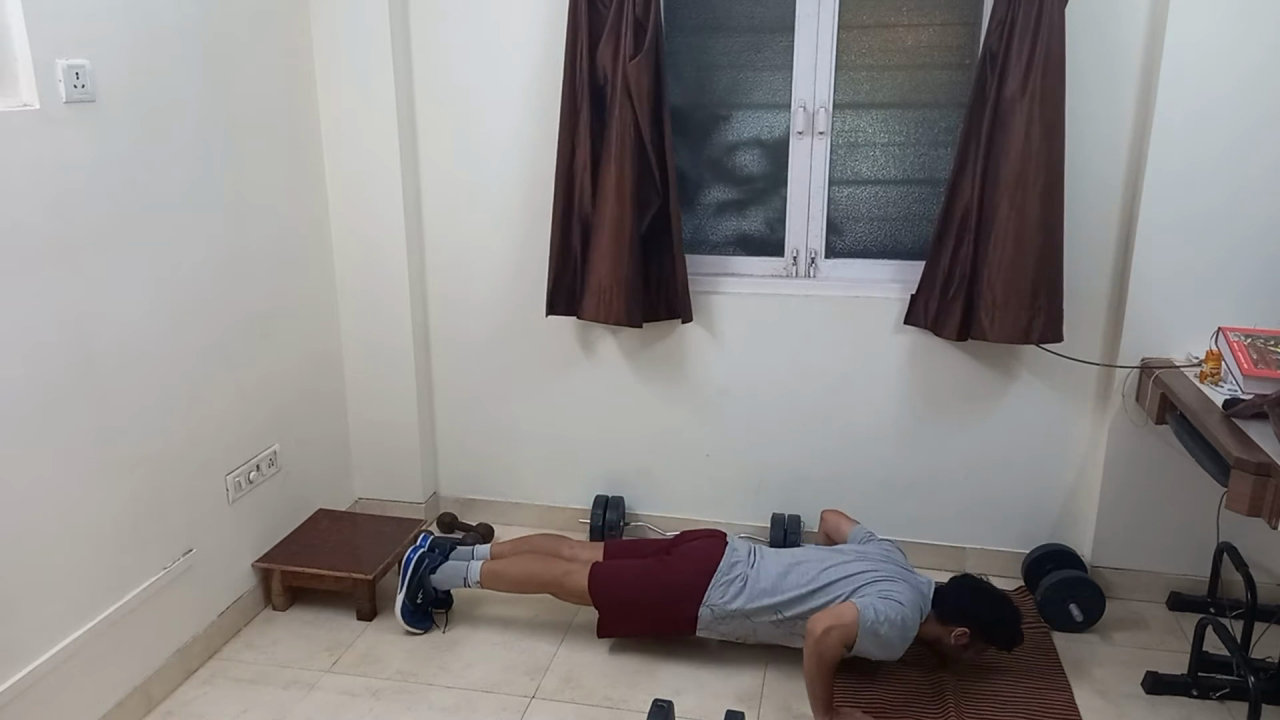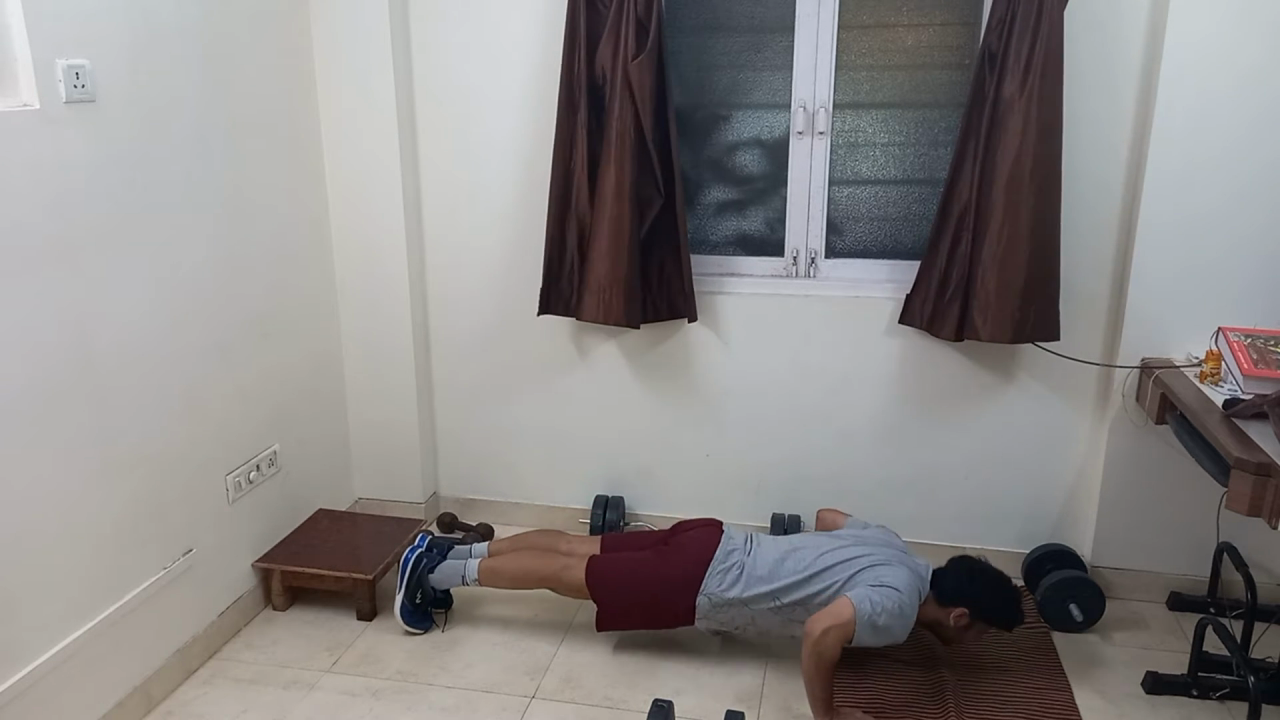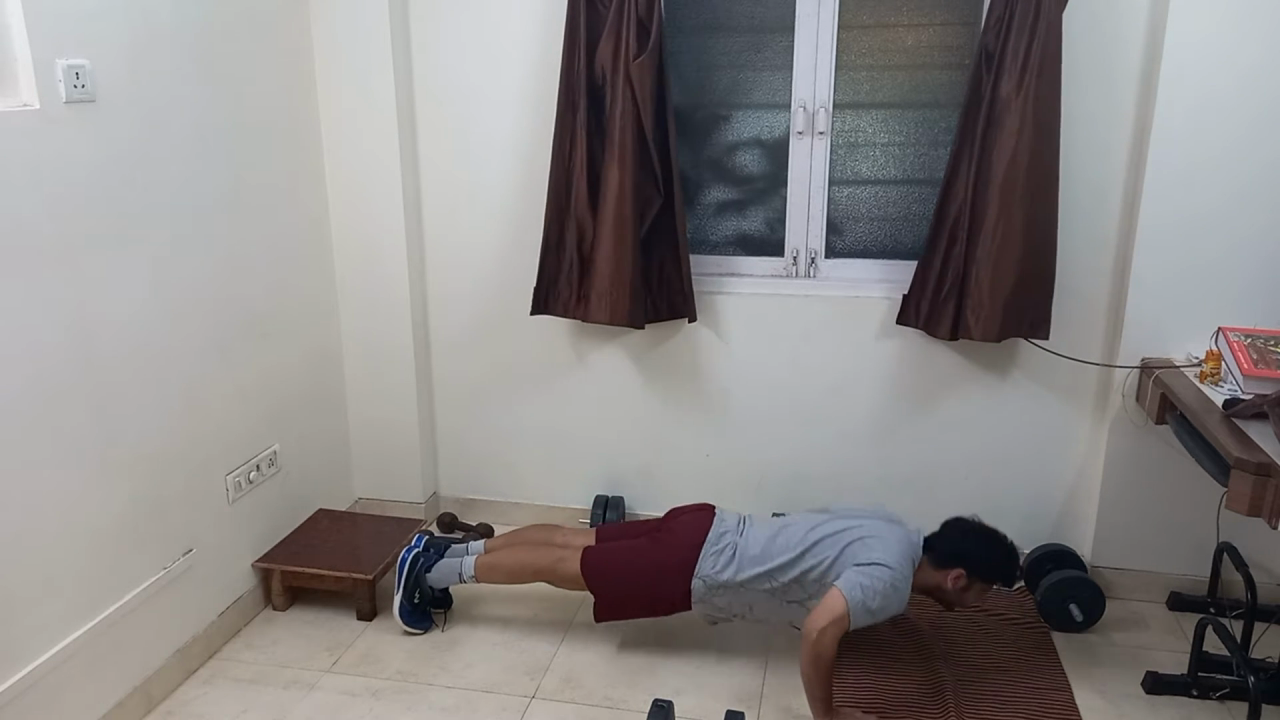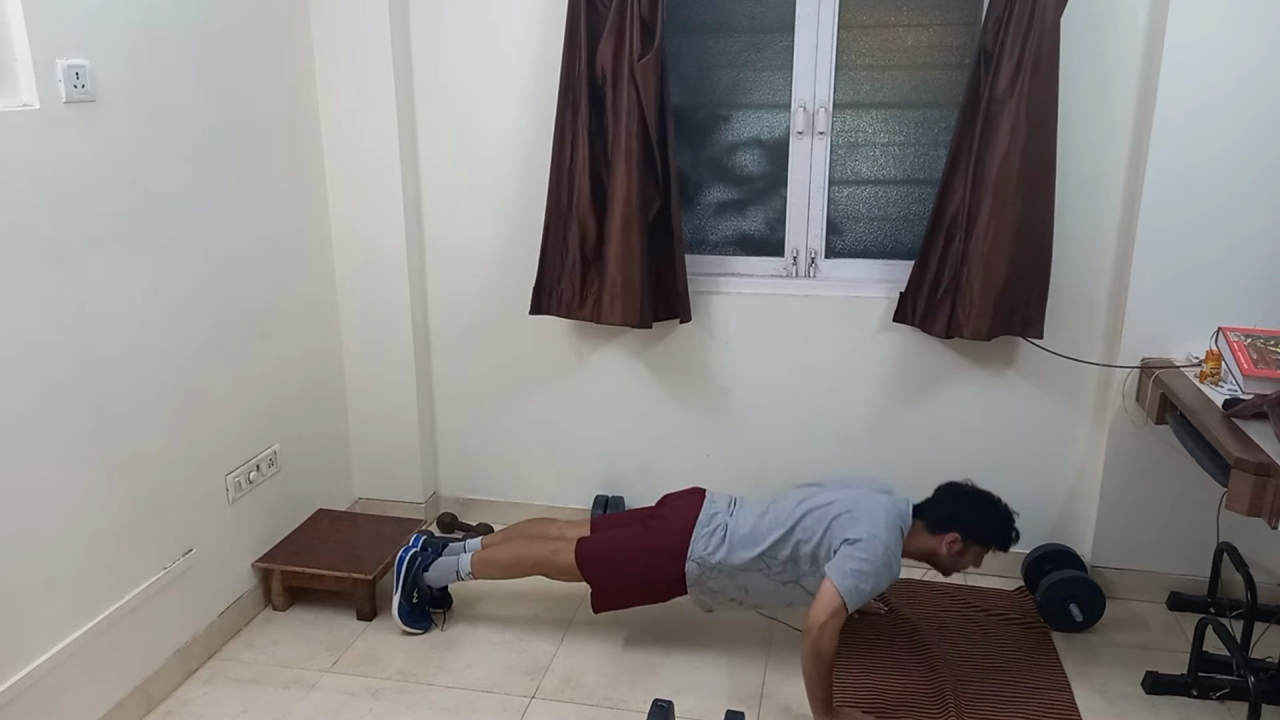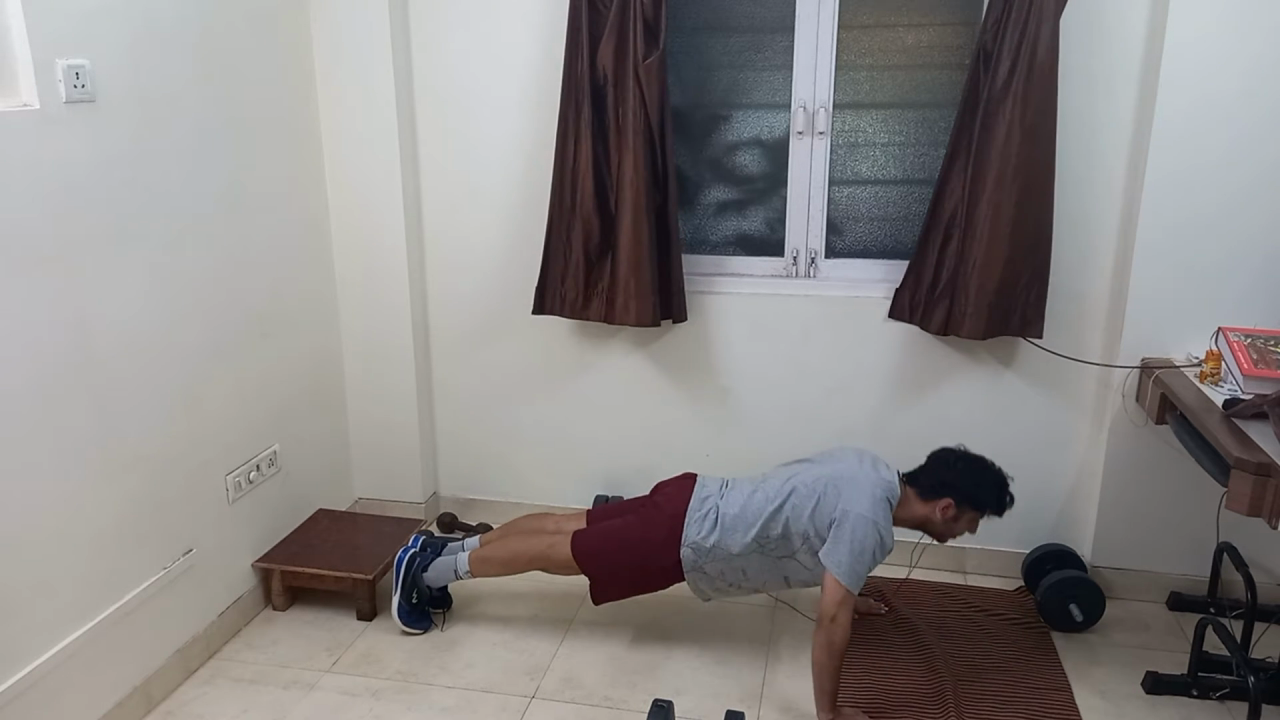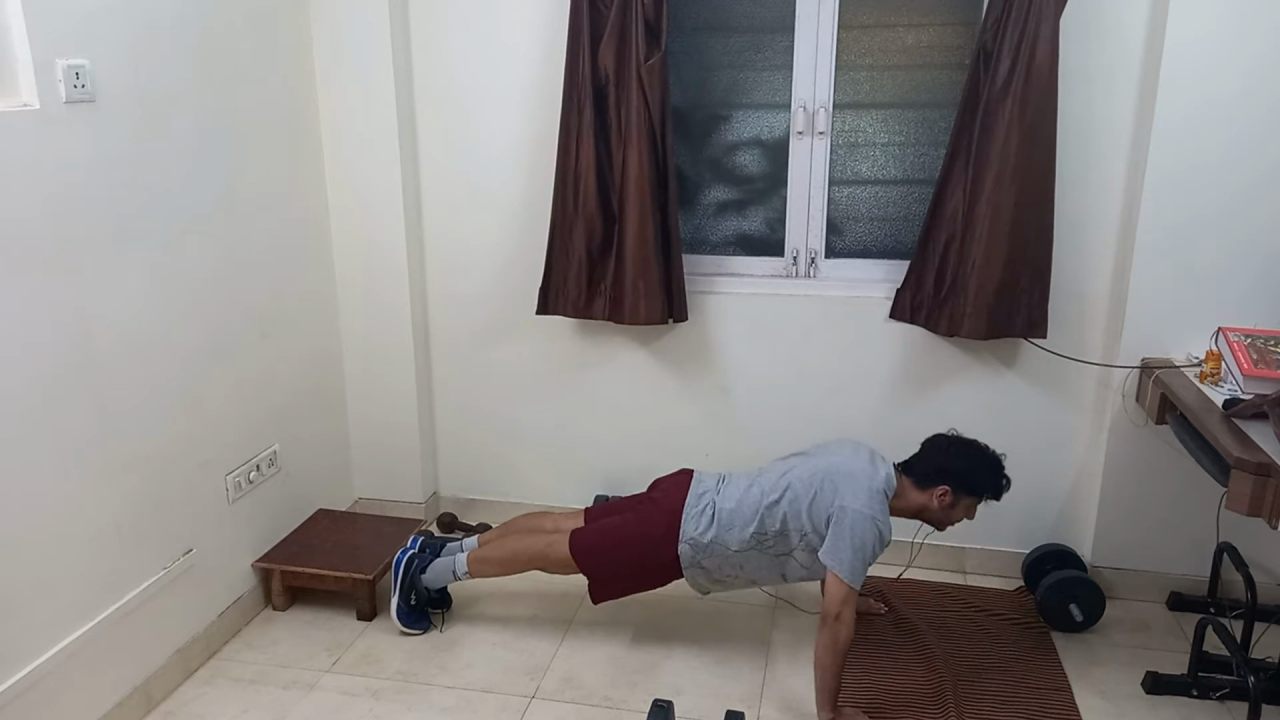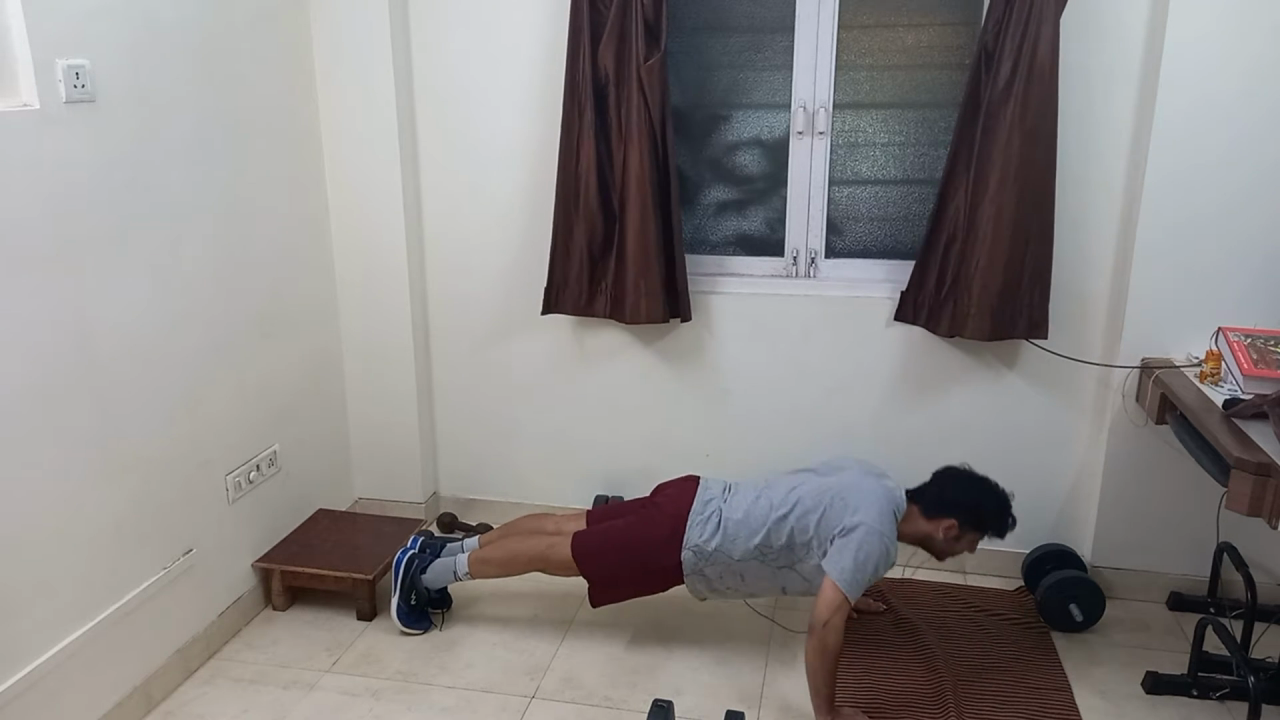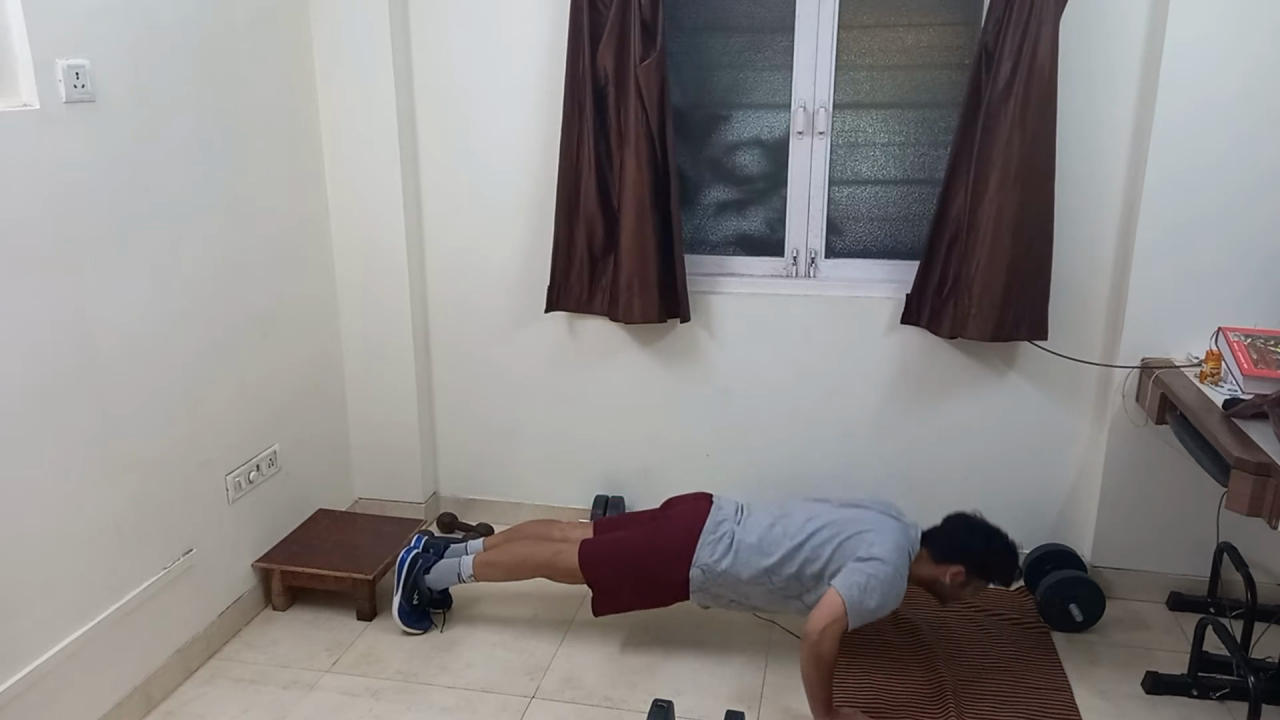
dt=0.2s
person 1, frame 1
left shoulder: (894, 563)
right shoulder: (897, 621)
left elbow: (831, 517)
right elbow: (823, 632)
left hip: (719, 557)
right hip: (707, 595)
left knee: (579, 556)
right knee: (569, 582)
left ankle: (453, 554)
right ankle: (436, 571)
person 1, frame 2
left shoulder: (894, 551)
right shoulder: (896, 605)
left elbow: (826, 515)
right elbow: (820, 634)
left hip: (715, 546)
right hip: (701, 585)
left knee: (578, 549)
right knee: (569, 575)
left ankle: (450, 553)
right ankle: (434, 569)
person 1, frame 3
left shoulder: (893, 530)
right shoulder: (892, 577)
right elbow: (817, 633)
left wrist: (850, 602)
left hip: (708, 531)
right hip: (696, 569)
left knee: (572, 541)
right knee: (563, 568)
left ankle: (445, 553)
right ankle: (434, 569)
person 1, frame 4
left shoulder: (882, 500)
right shoulder: (881, 548)
right elbow: (819, 628)
left wrist: (848, 596)
left hip: (700, 517)
right hip: (690, 554)
left knee: (568, 534)
right knee: (559, 561)
left ankle: (444, 552)
right ankle: (431, 568)
person 1, frame 5
left shoulder: (871, 468)
right shoulder: (869, 520)
right elbow: (832, 621)
left wrist: (848, 589)
left hip: (693, 503)
right hip: (686, 541)
left knee: (566, 526)
right knee: (556, 553)
left ankle: (440, 552)
right ankle: (431, 570)
person 1, frame 6
left shoulder: (869, 461)
right shoulder: (868, 515)
right elbow: (835, 619)
left wrist: (845, 588)
left hip: (690, 498)
right hip: (683, 536)
left knee: (563, 527)
right knee: (553, 552)
left ankle: (439, 550)
right ankle: (429, 569)
person 1, frame 7
left shoulder: (879, 486)
right shoulder: (878, 536)
right elbow: (824, 623)
left wrist: (847, 589)
left hip: (695, 503)
right hip: (686, 541)
left knee: (564, 530)
right knee: (554, 554)
left ankle: (440, 550)
right ankle: (428, 570)
person 1, frame 8
left shoulder: (893, 523)
right shoulder: (888, 573)
right elbow: (818, 632)
left wrist: (848, 592)
left hip: (706, 520)
right hip: (695, 558)
left knee: (570, 535)
right knee: (561, 562)
left ankle: (446, 550)
right ankle: (432, 568)
